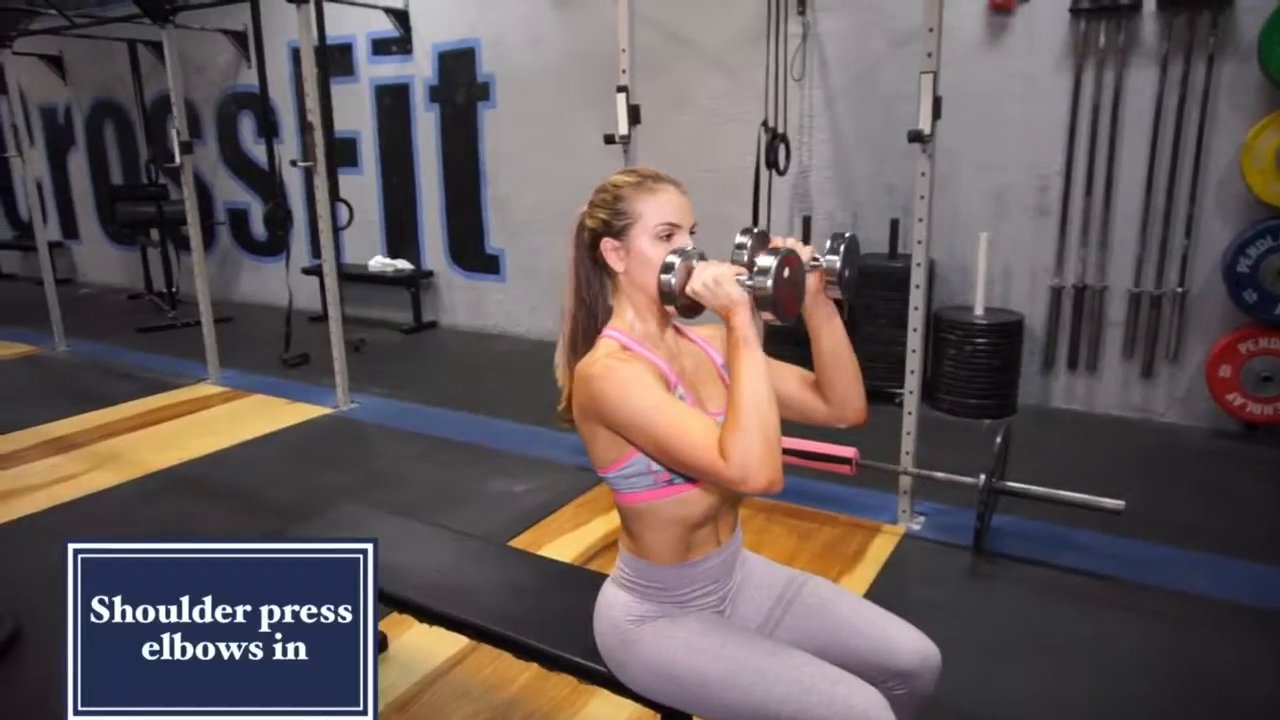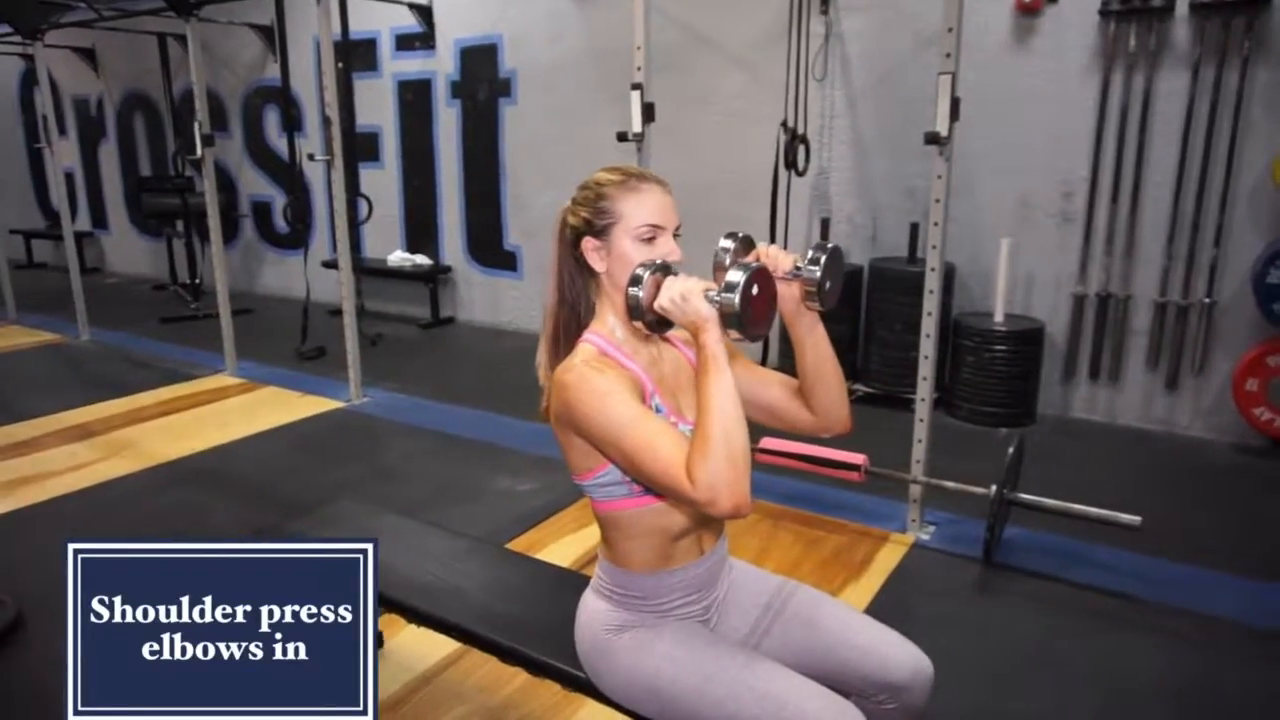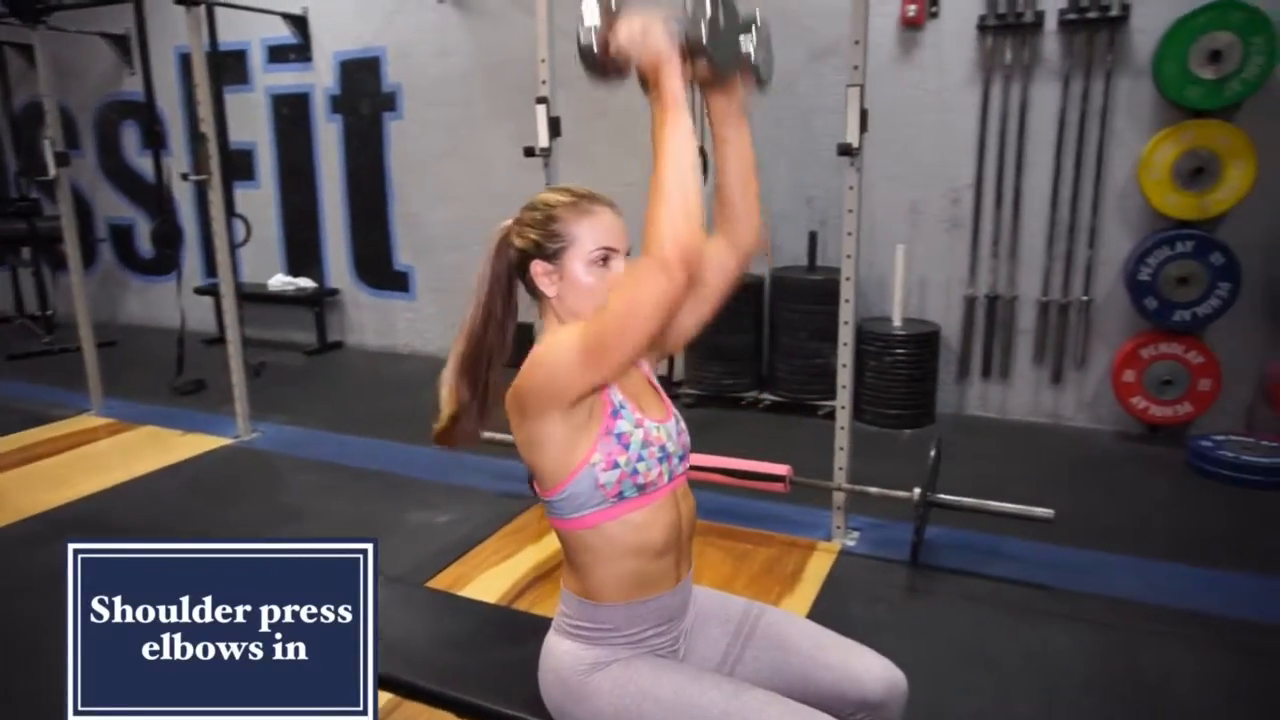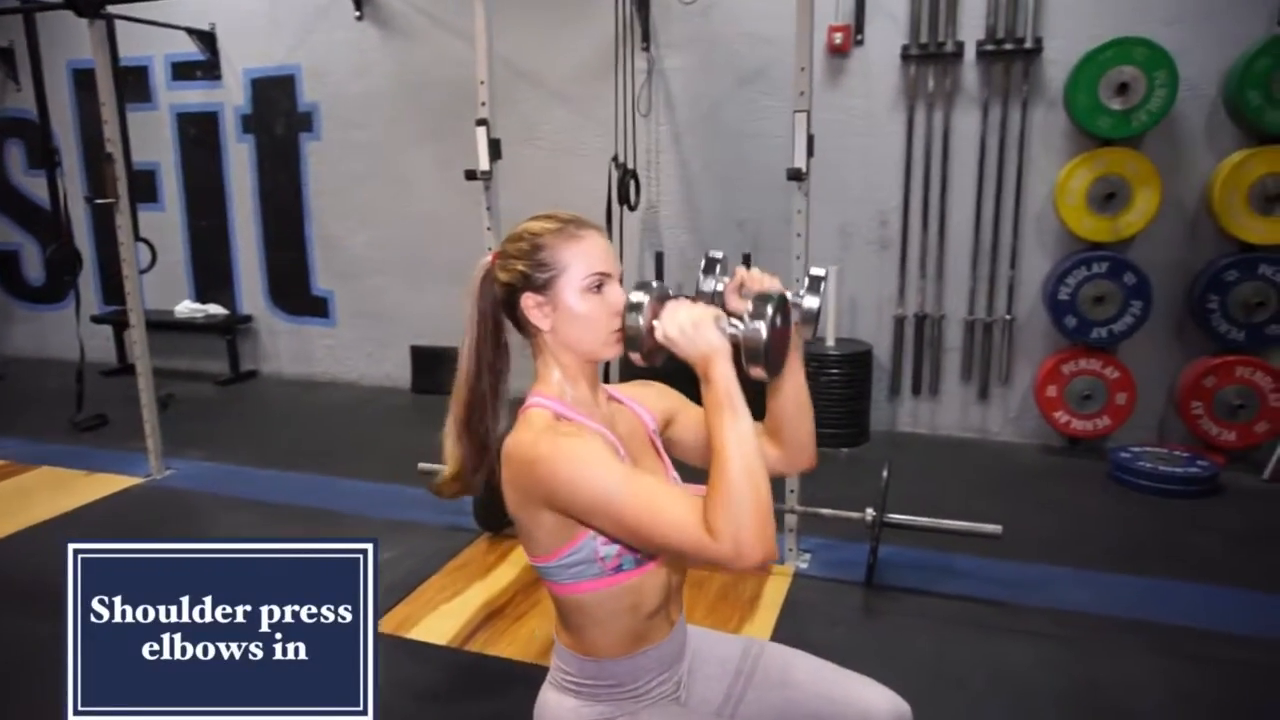
dt=1s
person 1, frame 1
left shoulder: (706, 343)
right shoulder: (608, 372)
left elbow: (844, 408)
right elbow: (755, 472)
left wrist: (814, 302)
right wrist: (741, 320)
left hip: (735, 580)
right hip: (657, 617)
left knee: (914, 663)
person 1, frame 2
left shoulder: (687, 347)
right shoulder: (585, 378)
left elbow: (828, 417)
right elbow: (724, 493)
left wrist: (796, 311)
right wrist: (709, 335)
left hip: (722, 587)
right hip: (640, 624)
left knee: (905, 676)
person 1, frame 3
left shoulder: (629, 360)
right shoulder: (546, 386)
left elbow: (735, 243)
right elbow: (674, 258)
left wrist: (725, 103)
right wrist: (665, 76)
left hip: (686, 620)
right hip: (607, 662)
person 1, frame 4
left shoulder: (642, 404)
right shoulder: (545, 448)
left elbow: (792, 454)
right elbow: (746, 545)
right wrist: (714, 364)
left hip: (682, 658)
